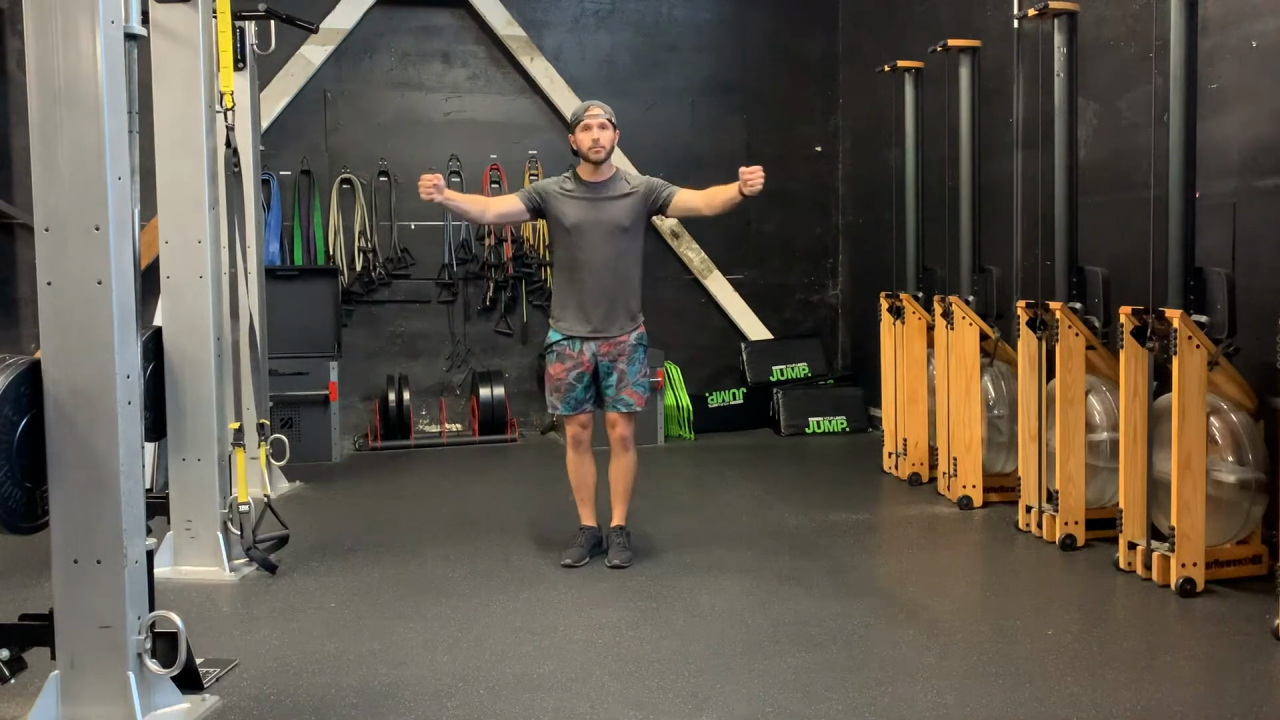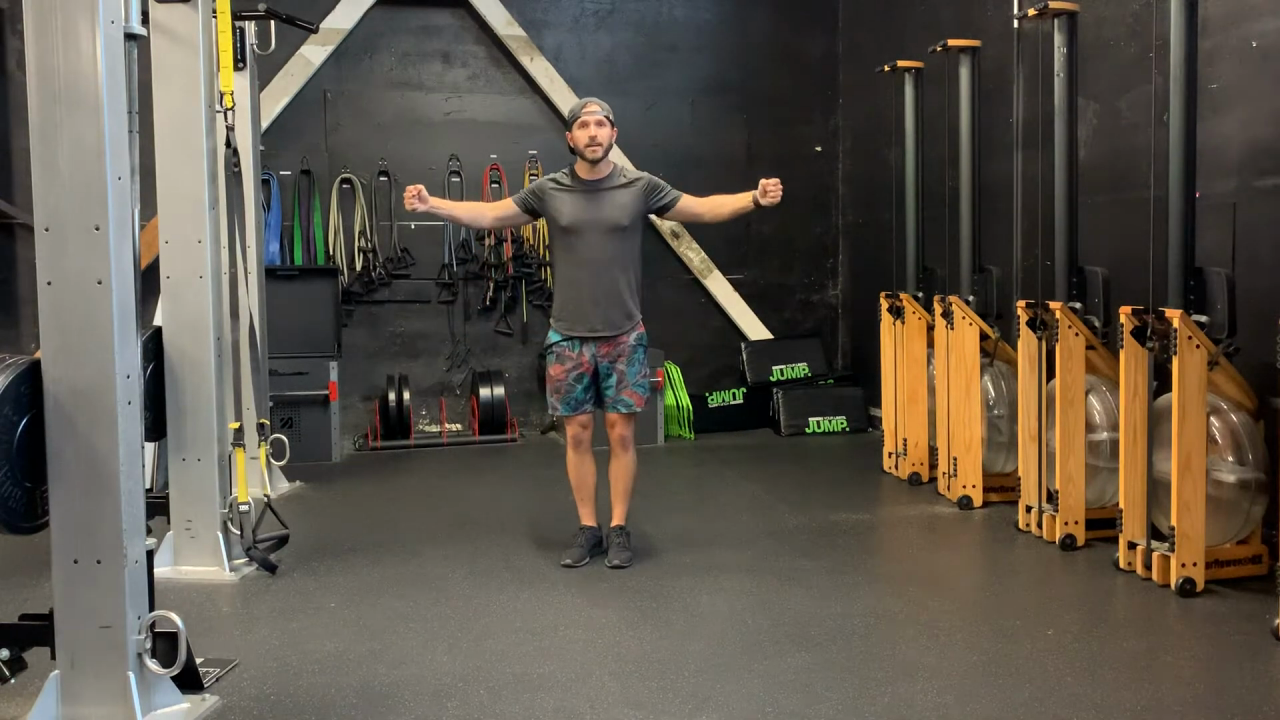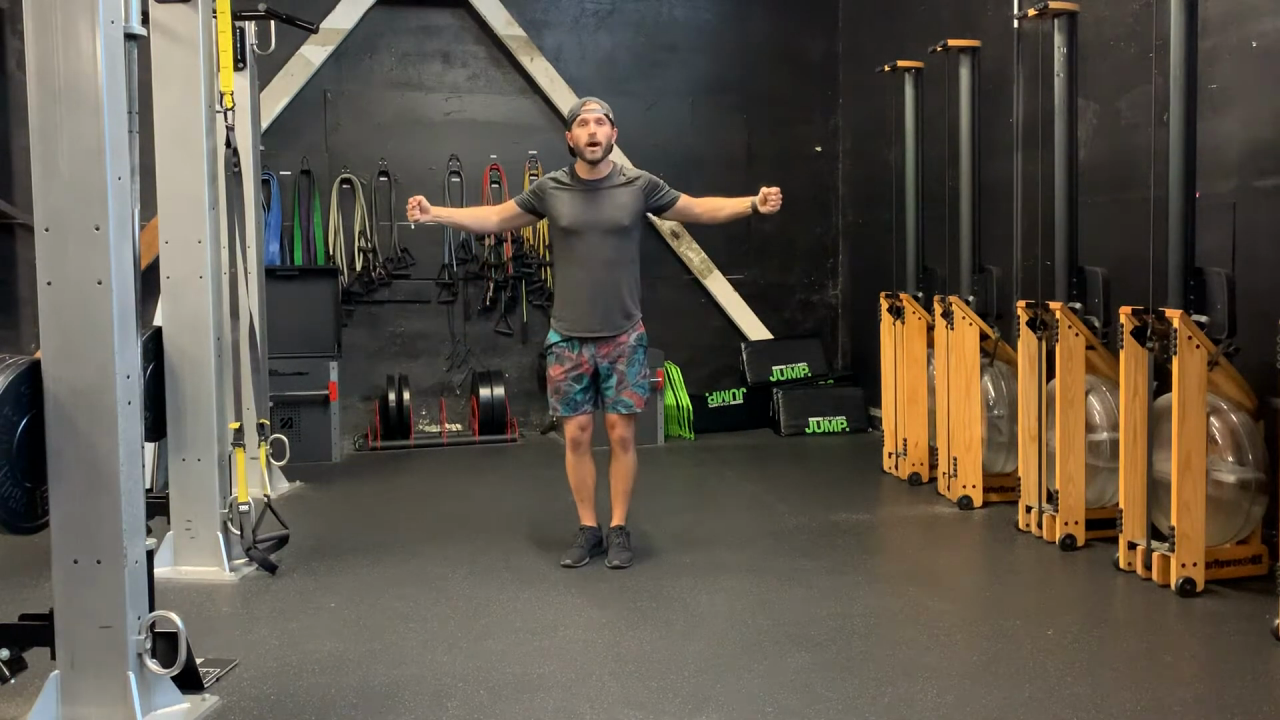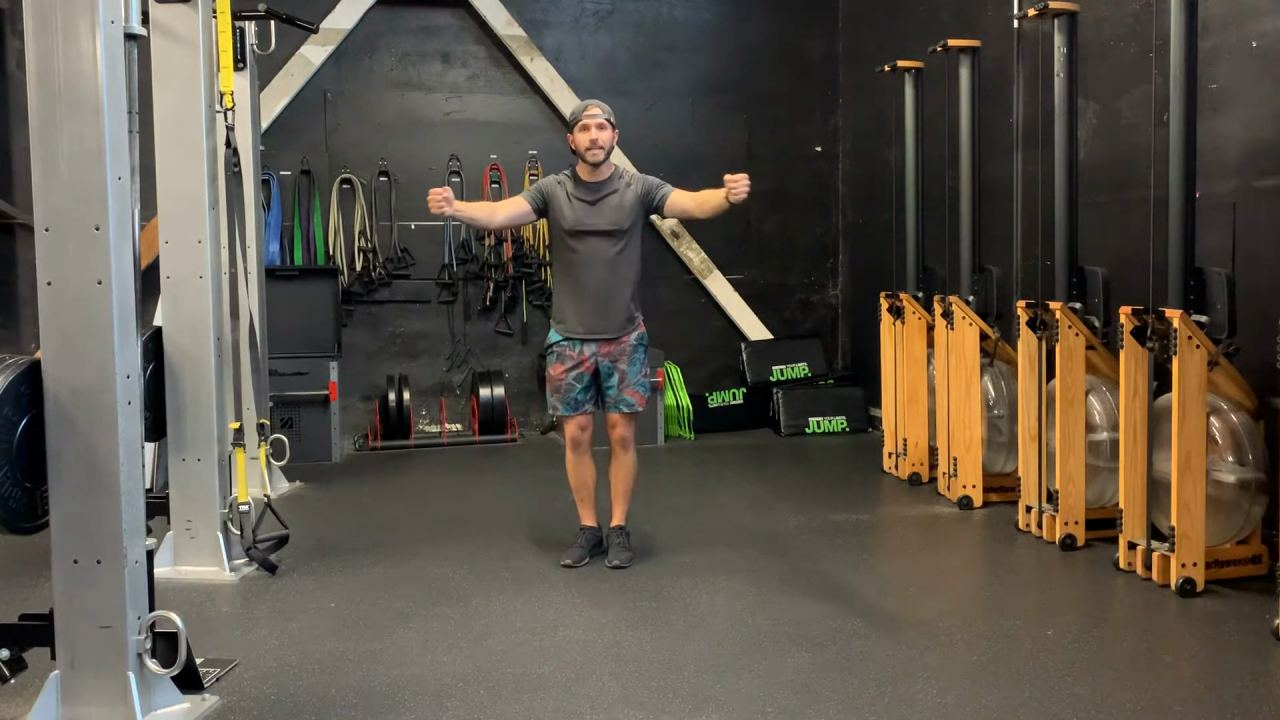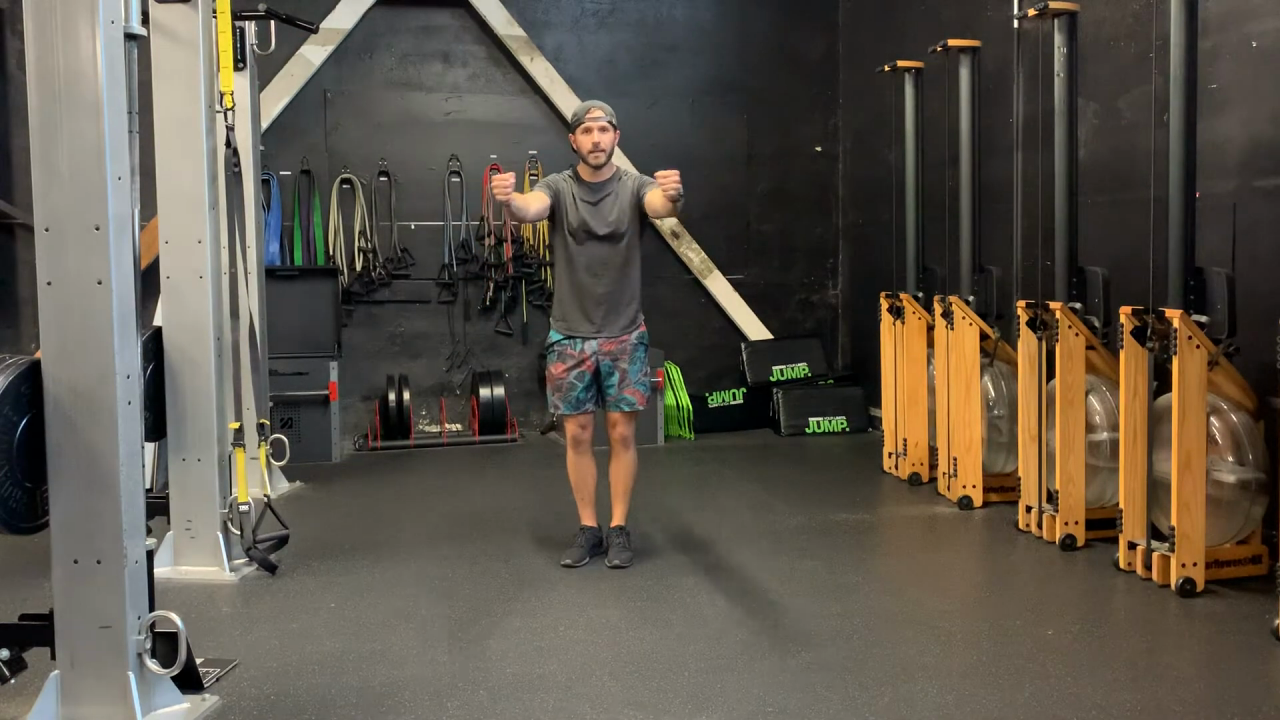
dt=0.3s
person 1, frame 1
left shoulder: (642, 189)
right shoulder: (551, 192)
left elbow: (702, 203)
right elbow: (491, 210)
left wrist: (741, 189)
right wrist: (444, 196)
left hip: (625, 336)
right hip: (568, 336)
left knee: (622, 434)
right knee: (577, 435)
left ankle: (618, 529)
right ankle: (587, 528)
person 1, frame 2
left shoulder: (641, 186)
right shoulder: (548, 189)
left elbow: (700, 209)
right elbow: (492, 215)
left wrist: (754, 198)
right wrist: (432, 205)
left hip: (623, 336)
right hip: (568, 336)
left knee: (621, 433)
right knee: (577, 435)
left ankle: (618, 530)
right ankle: (587, 528)
person 1, frame 3
left shoulder: (640, 185)
right shoulder: (549, 188)
left elbow: (697, 210)
right elbow: (495, 219)
left wrist: (753, 204)
right wrist: (435, 213)
left hip: (623, 336)
right hip: (568, 337)
left knee: (621, 435)
right knee: (576, 436)
left ankle: (618, 529)
right ankle: (588, 528)
person 1, frame 4
left shoulder: (640, 187)
right shoulder: (552, 190)
left elbow: (694, 204)
right elbow: (499, 215)
left wrist: (727, 195)
right wrist: (454, 209)
left hip: (623, 337)
right hip: (569, 337)
left knee: (622, 434)
right knee: (576, 436)
left ankle: (618, 529)
right ankle: (588, 529)
person 1, frame 5
left shoulder: (635, 185)
right shoulder: (557, 187)
left elbow: (662, 206)
right elbow: (527, 209)
left wrist: (672, 193)
right wrist: (506, 198)
left hip: (624, 335)
right hip: (569, 336)
left knee: (622, 433)
right knee: (577, 435)
left ankle: (618, 528)
right ankle: (588, 528)
